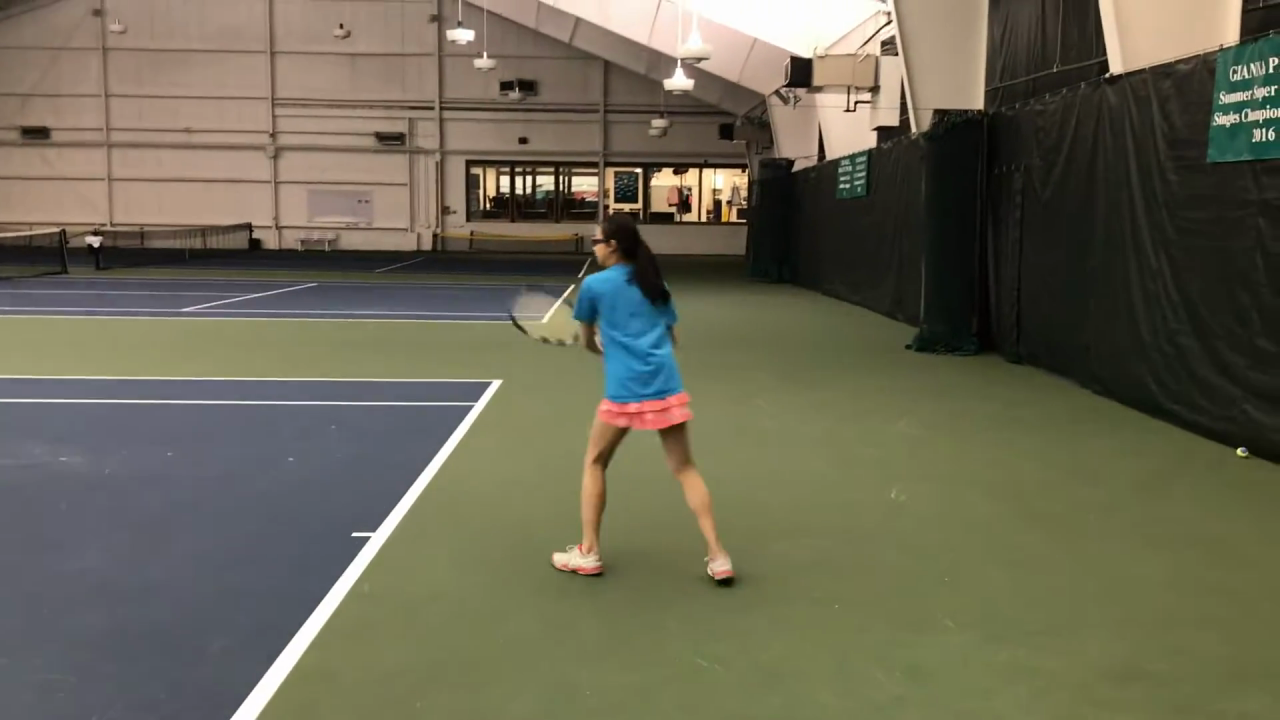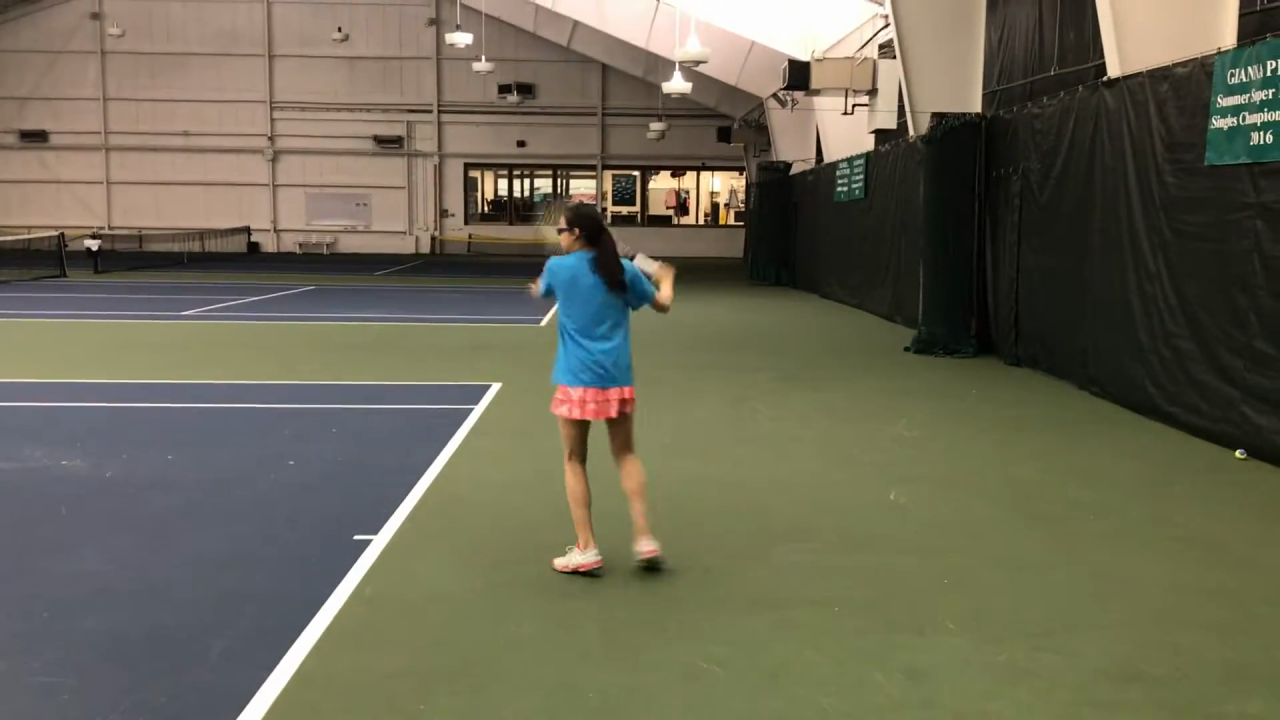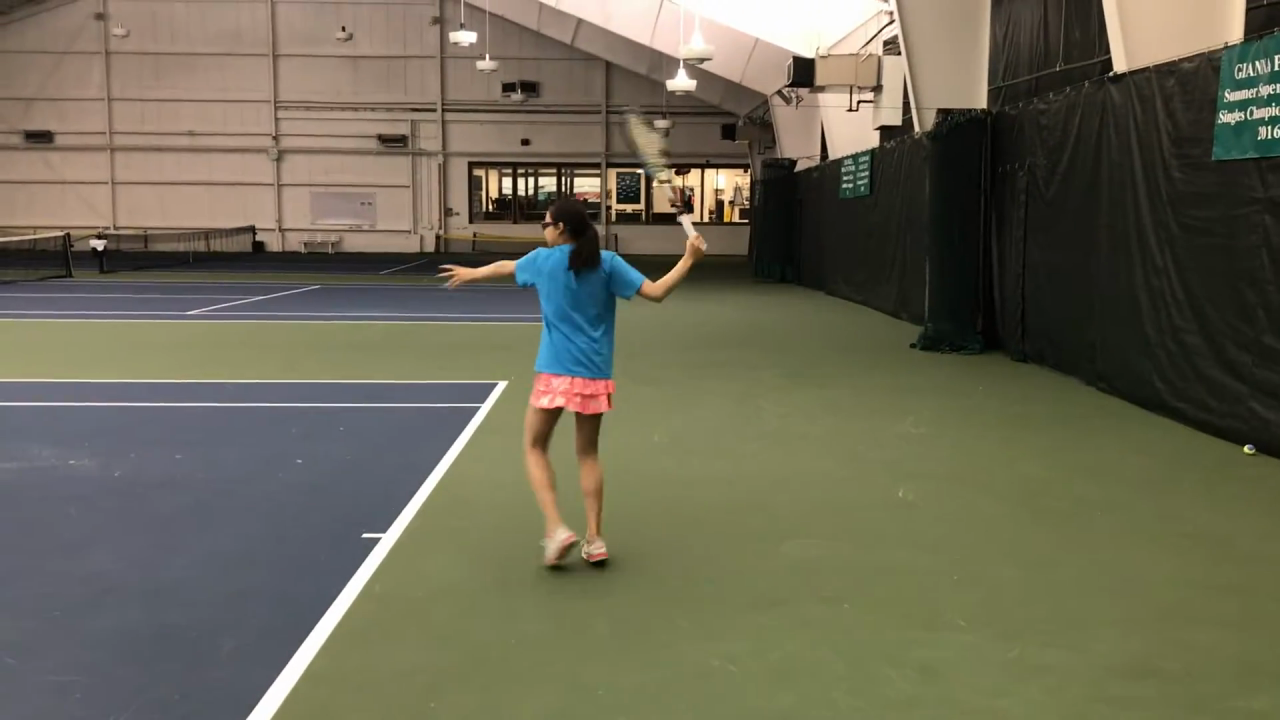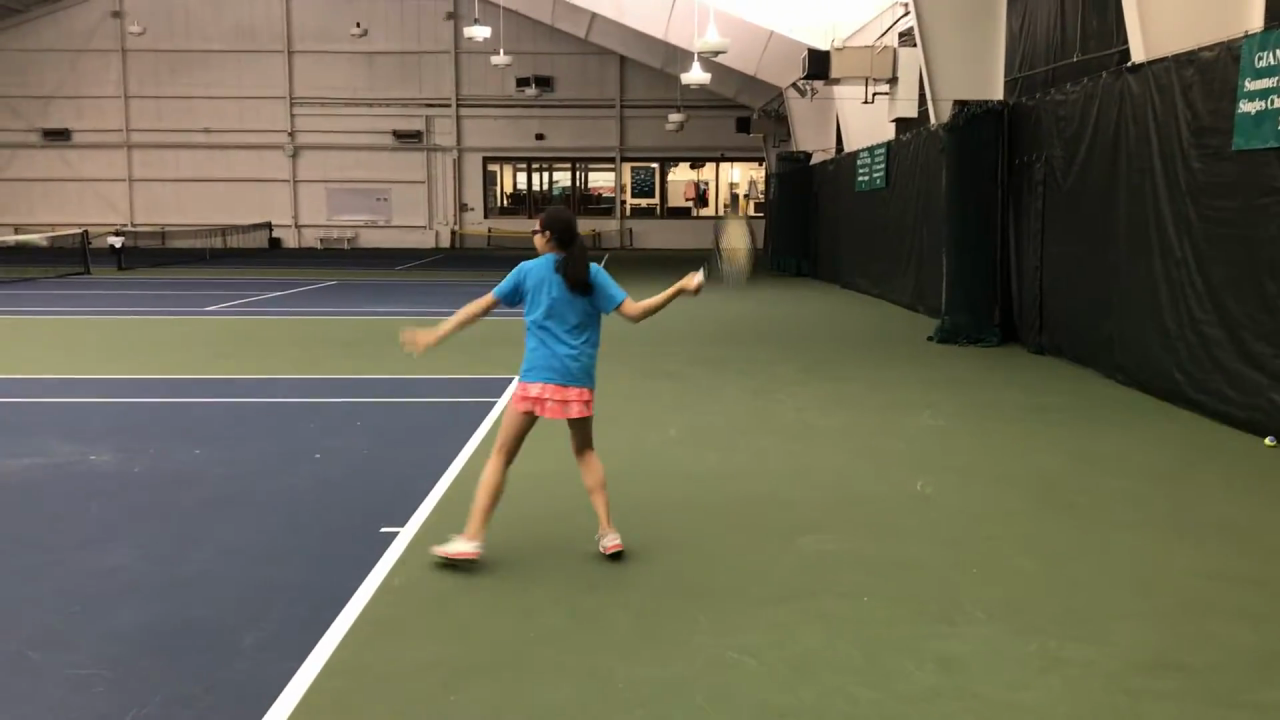
dt=0.2s
person 1, frame 1
left shoulder: (593, 284)
right shoulder: (654, 284)
left elbow: (588, 339)
left hip: (623, 393)
right hip: (667, 389)
left knee: (595, 463)
right knee: (684, 469)
left ankle: (588, 552)
right ankle: (718, 556)
person 1, frame 2
left shoulder: (557, 267)
right shoulder: (623, 269)
left elbow: (542, 288)
right elbow: (663, 305)
left wrist: (540, 289)
right wrist: (665, 278)
left hip: (575, 382)
right hip: (616, 379)
left knee: (574, 461)
right knee: (625, 455)
left ankle: (585, 549)
right ankle: (644, 537)
person 1, frame 3
left shoulder: (541, 259)
right shoulder: (607, 262)
left elbow: (504, 268)
right elbow: (656, 293)
left wrist: (470, 273)
right wrist: (689, 259)
left hip: (555, 372)
right hip: (596, 374)
left knee: (534, 449)
right knee: (587, 454)
left ankle: (557, 528)
right ankle: (595, 541)
person 1, frame 4
left shoulder: (527, 271)
right shoulder: (592, 274)
left elbow: (480, 306)
right elbow: (633, 313)
left wrist: (434, 335)
right wrist: (679, 288)
left hip: (537, 379)
right hip: (578, 381)
left knee: (501, 457)
right knee: (585, 451)
left ankle: (470, 538)
right ankle: (608, 533)
